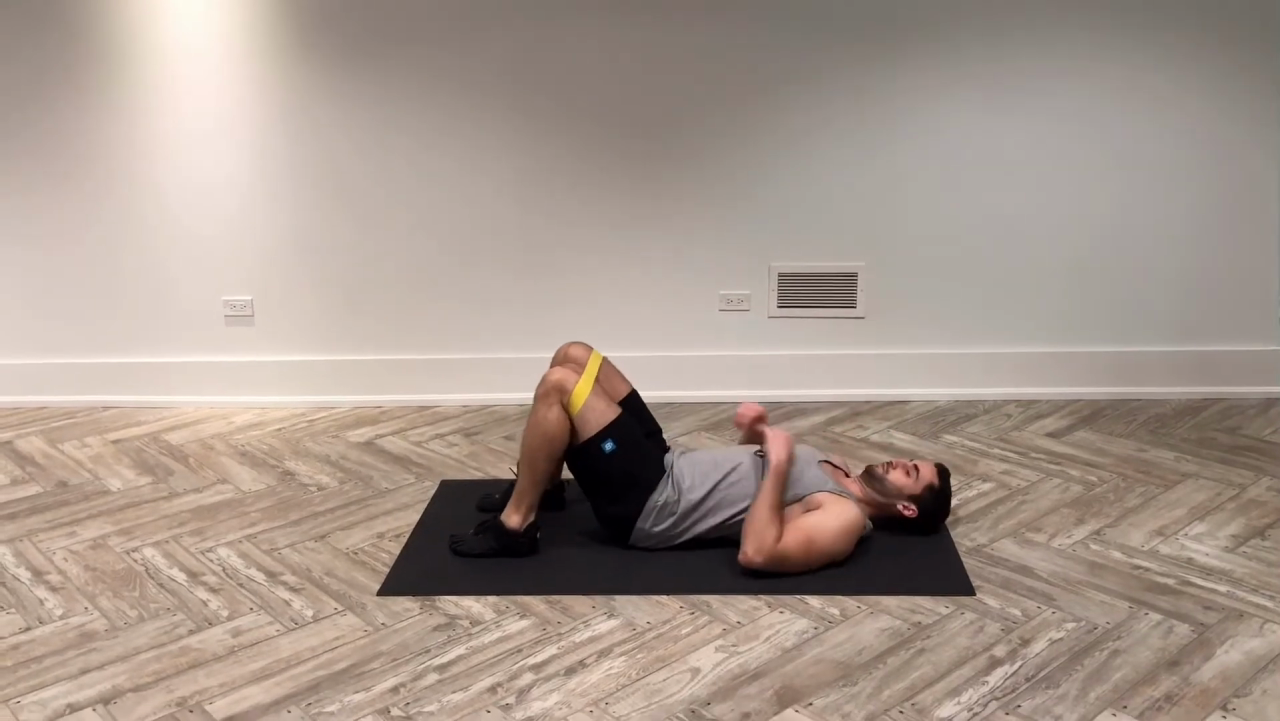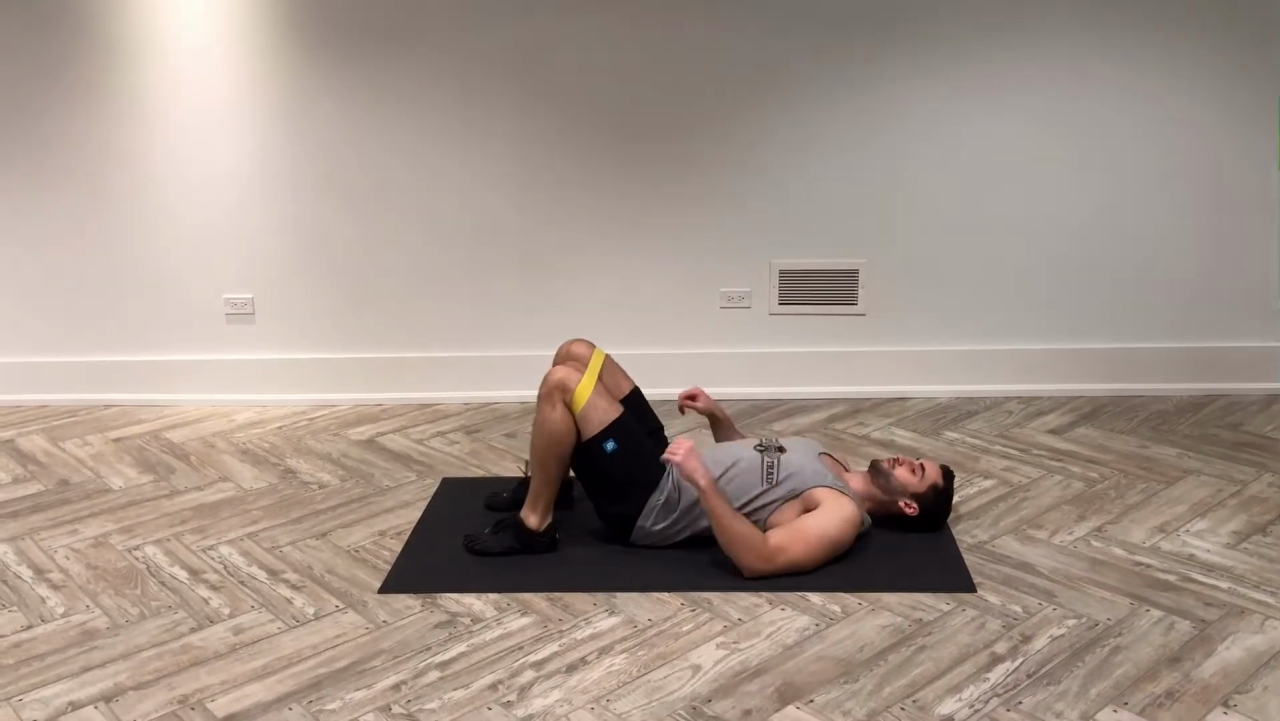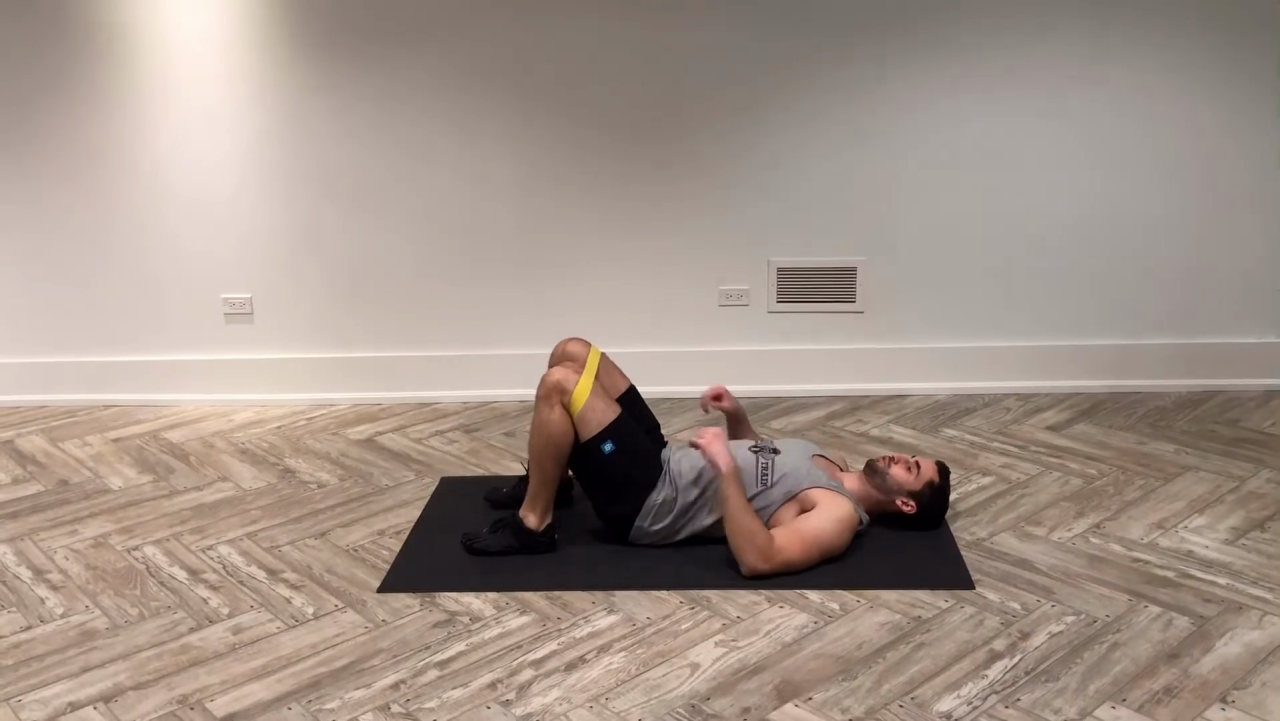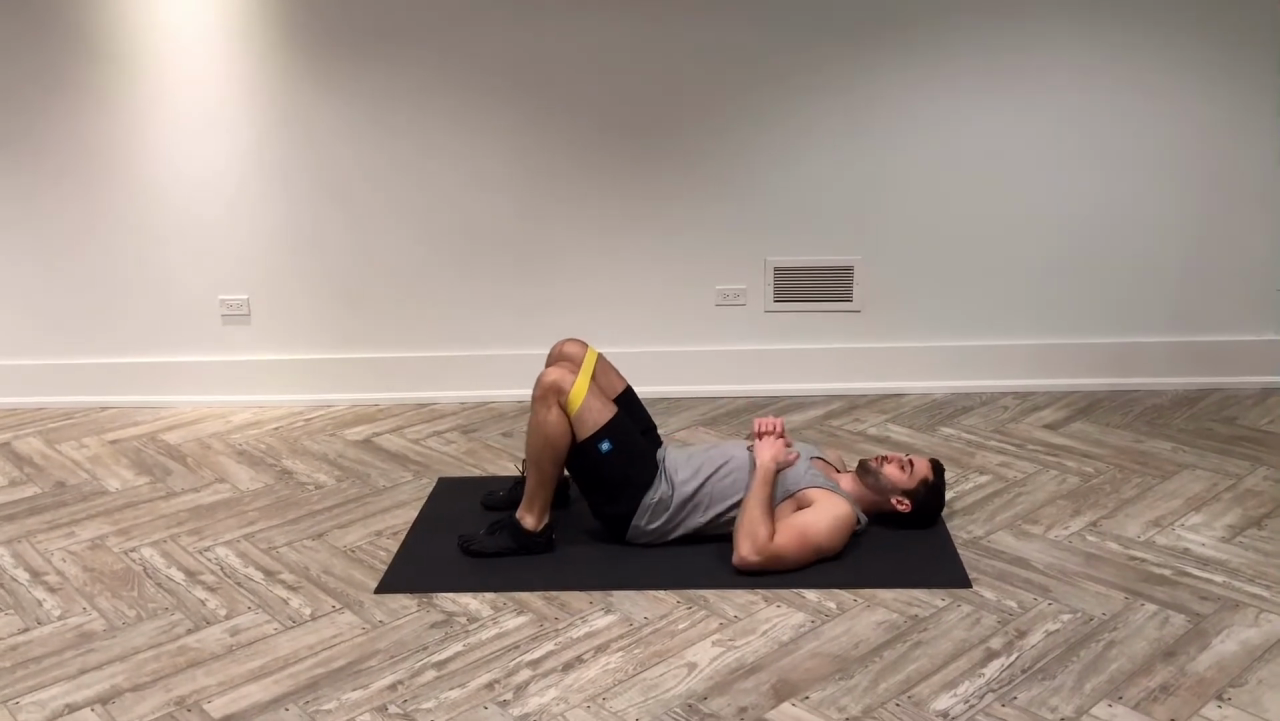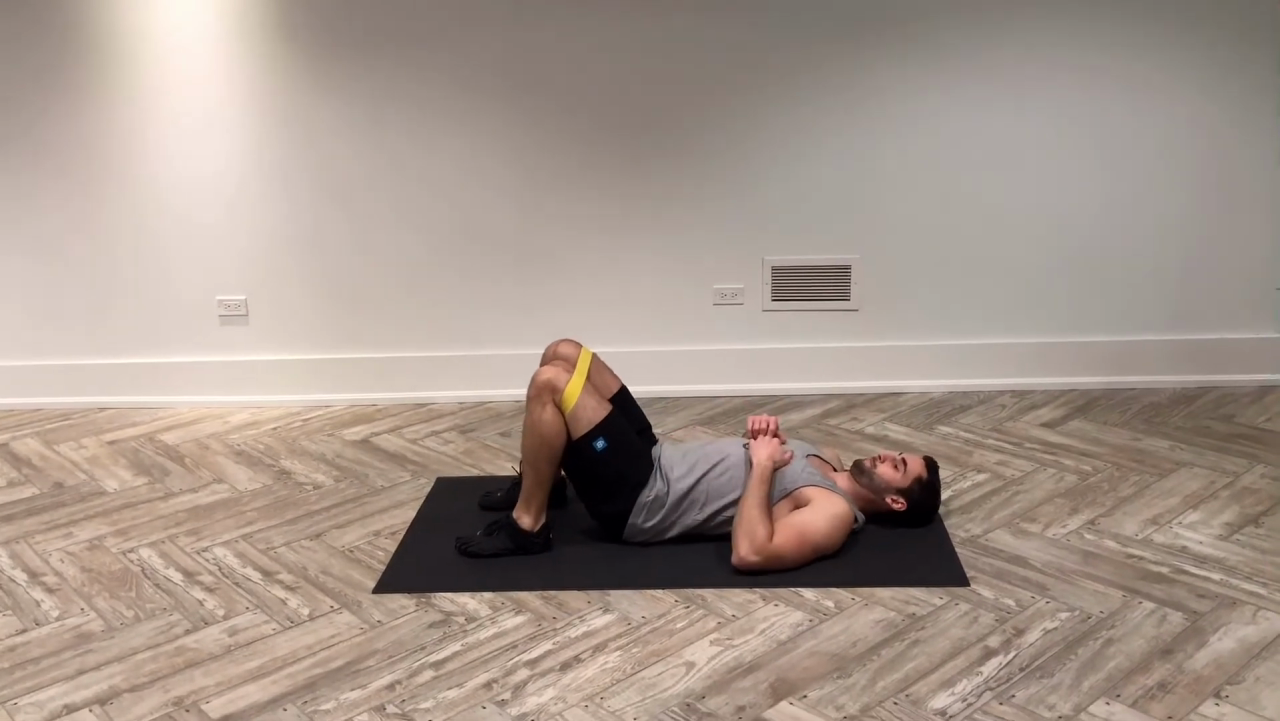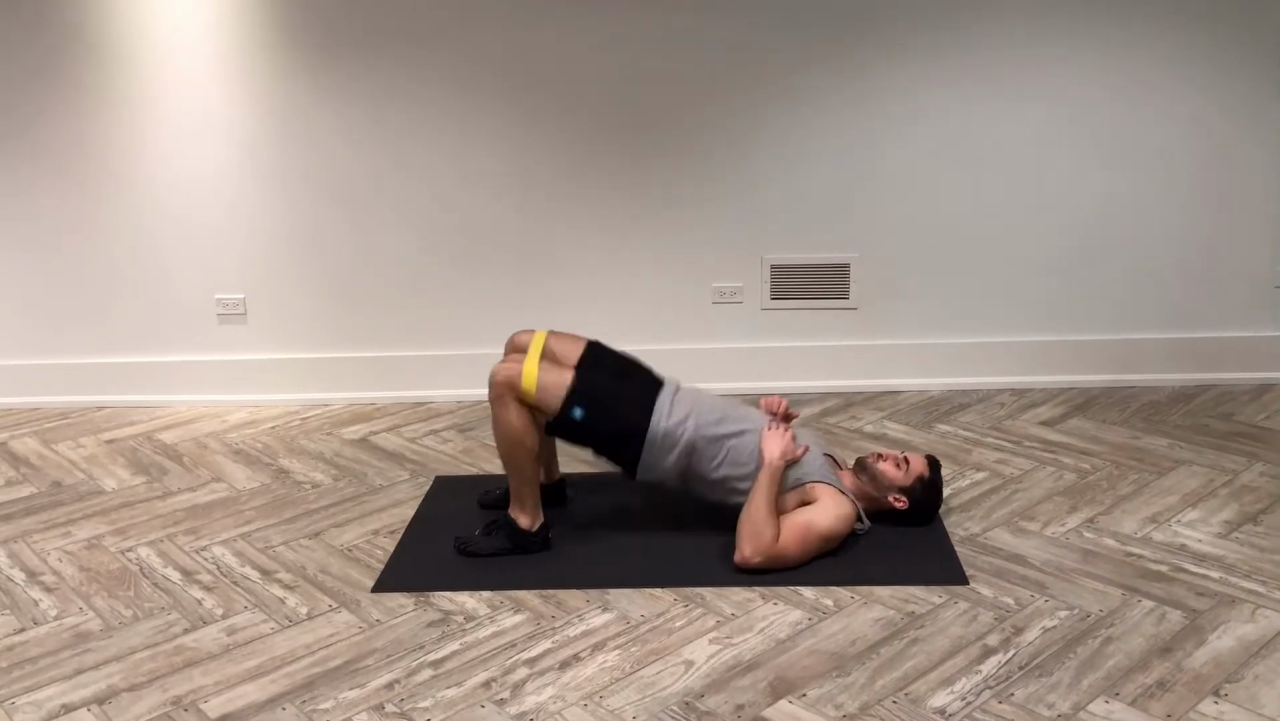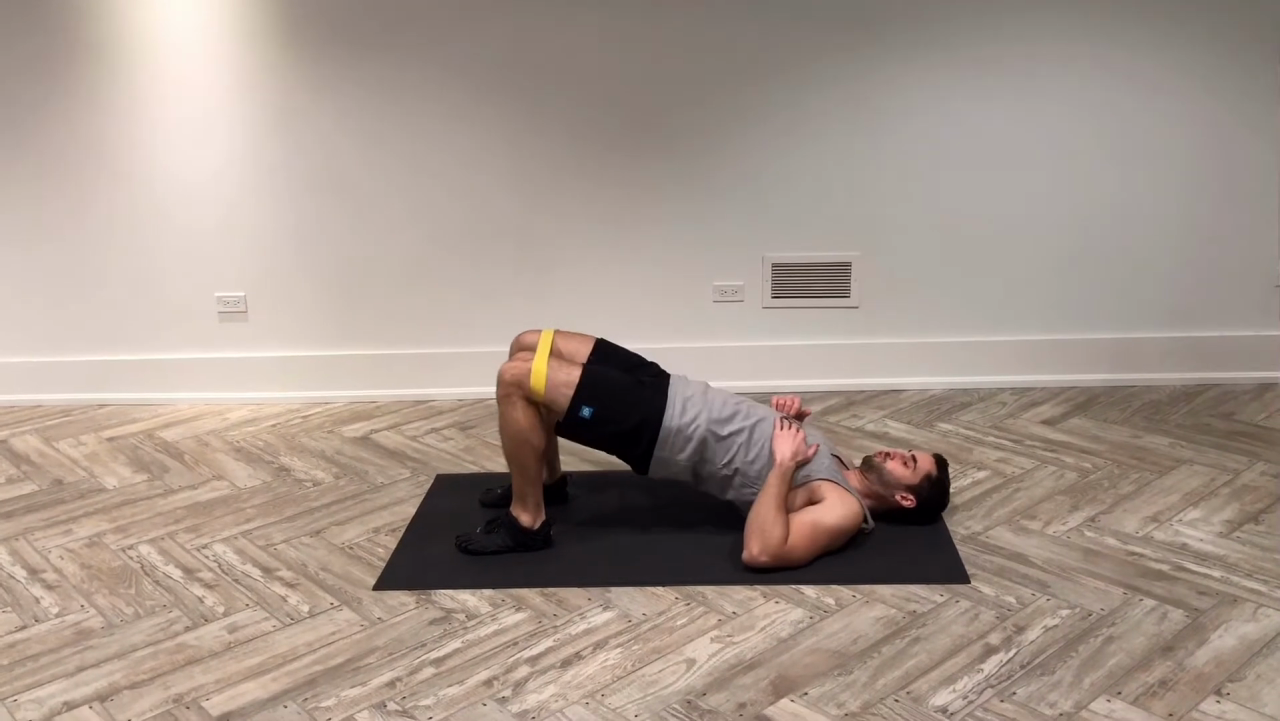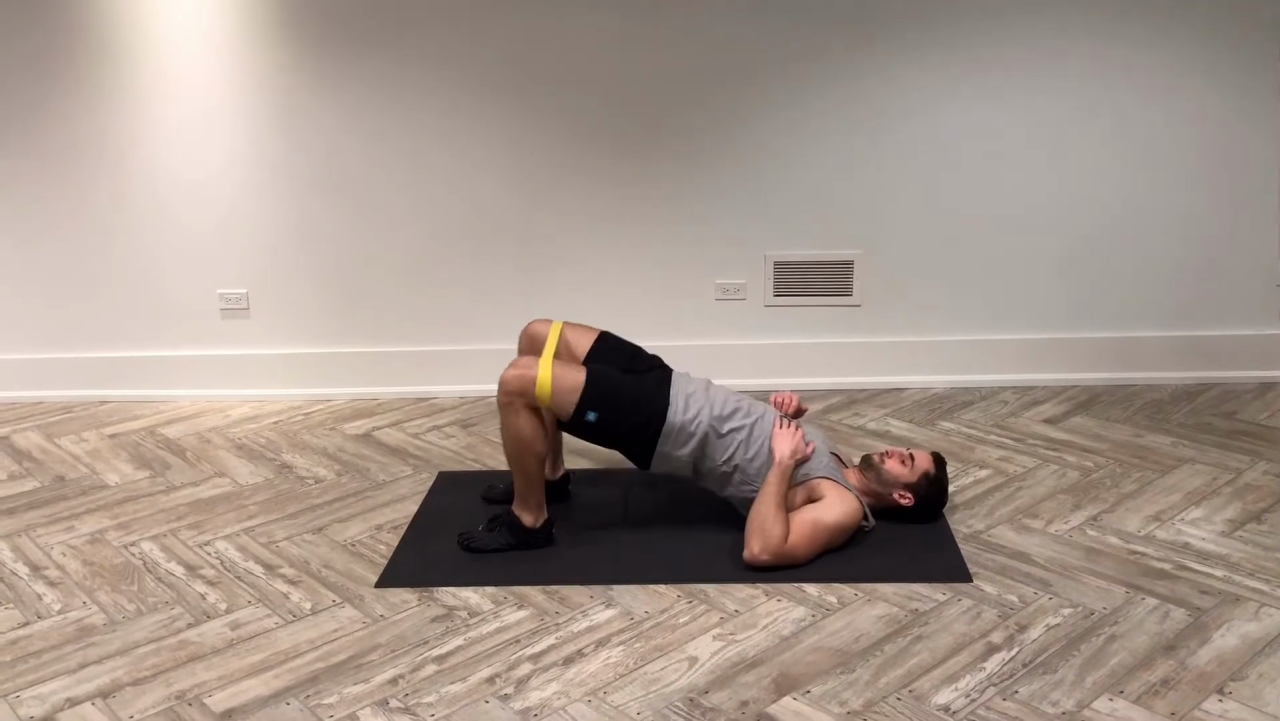
dt=0.3s
person 1, frame 1
left shoulder: (846, 518)
right shoulder: (834, 468)
left elbow: (756, 554)
left wrist: (781, 465)
right wrist: (758, 429)
left hip: (647, 508)
right hip: (666, 466)
left knee: (559, 384)
right knee: (575, 354)
left ankle: (515, 525)
right ankle: (542, 487)
person 1, frame 2
left shoulder: (843, 516)
right shoulder: (832, 467)
left elbow: (758, 560)
left wrist: (701, 479)
right wrist: (715, 415)
left hip: (648, 505)
right hip: (660, 467)
left knee: (561, 383)
right knee: (577, 352)
left ankle: (533, 525)
right ankle: (548, 482)
person 1, frame 3
left shoulder: (840, 515)
right shoulder: (831, 464)
left elbow: (756, 559)
left wrist: (723, 468)
right wrist: (736, 414)
left hip: (645, 504)
right hip: (662, 459)
left knee: (559, 384)
right knee: (572, 351)
left ankle: (532, 525)
right ankle: (549, 481)
person 1, frame 4
left shoulder: (837, 516)
right shoulder: (830, 464)
left elbow: (749, 553)
left wrist: (766, 467)
right wrist: (769, 436)
left hip: (642, 503)
right hip: (658, 461)
left knee: (556, 384)
right knee: (570, 353)
left ankle: (529, 526)
right ankle: (545, 482)
person 1, frame 5
left shoulder: (834, 514)
right shoulder: (827, 463)
left elbow: (749, 553)
left wrist: (763, 466)
right wrist: (766, 434)
left hip: (638, 500)
right hip: (655, 457)
left knee: (550, 382)
right knee: (564, 353)
left ankle: (527, 526)
right ankle: (545, 481)
person 1, frame 6
left shoulder: (836, 513)
right shoulder: (828, 463)
left elbow: (751, 553)
left wrist: (774, 464)
right wrist: (778, 418)
left hip: (653, 430)
right hip: (660, 400)
left knee: (506, 379)
right knee: (523, 346)
left ankle: (524, 525)
right ankle: (544, 482)
person 1, frame 7
left shoulder: (845, 510)
right shoulder: (831, 460)
left elbow: (759, 551)
left wrist: (784, 465)
right wrist: (788, 415)
left hip: (665, 430)
right hip: (669, 395)
left knee: (516, 377)
right knee: (528, 345)
left ankle: (526, 522)
right ankle: (546, 479)
person 1, frame 8
left shoulder: (844, 509)
right shoulder: (831, 459)
left elbow: (761, 551)
left wrist: (784, 463)
right wrist: (786, 411)
left hip: (668, 426)
right hip: (672, 390)
left knee: (518, 380)
right knee: (539, 335)
left ankle: (528, 522)
right ankle: (548, 476)
